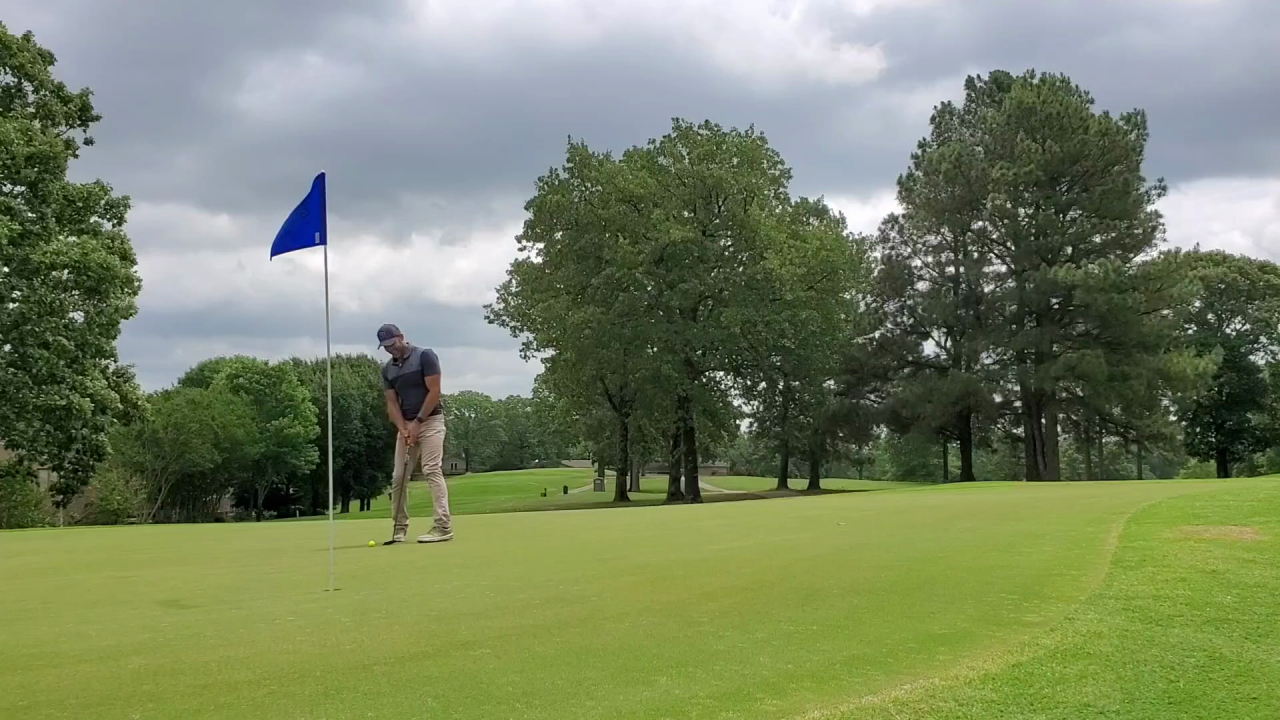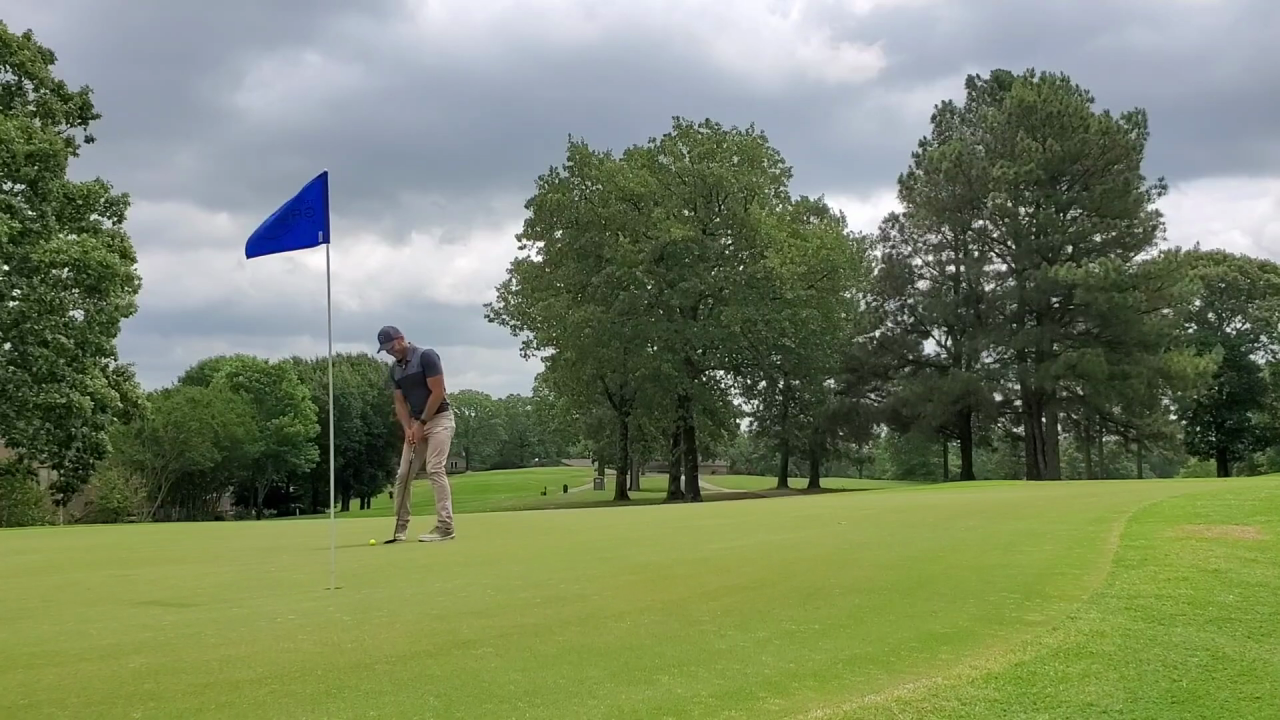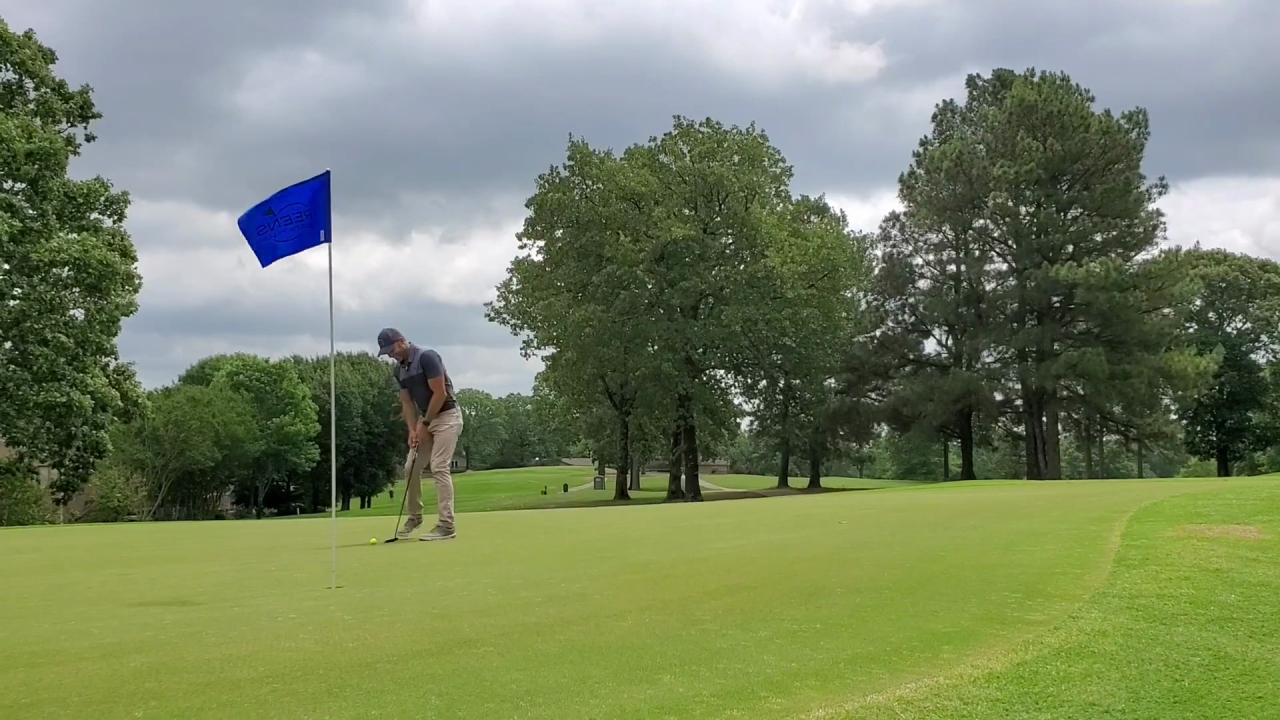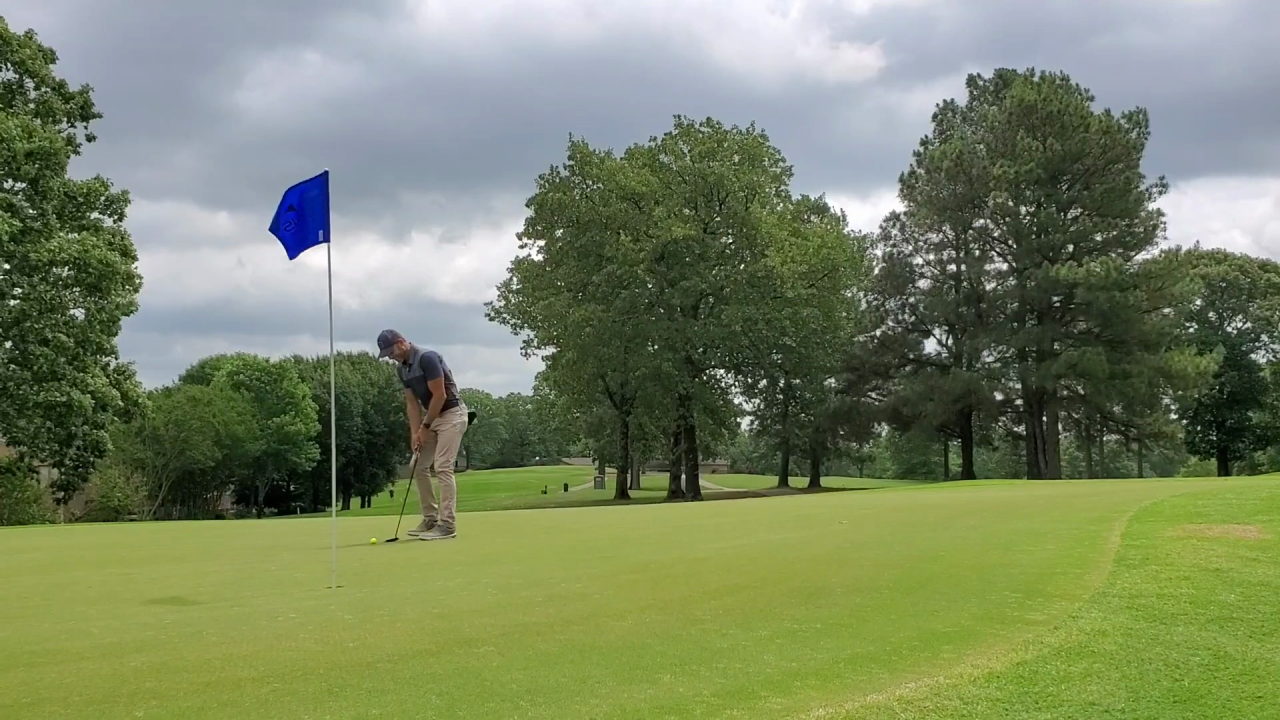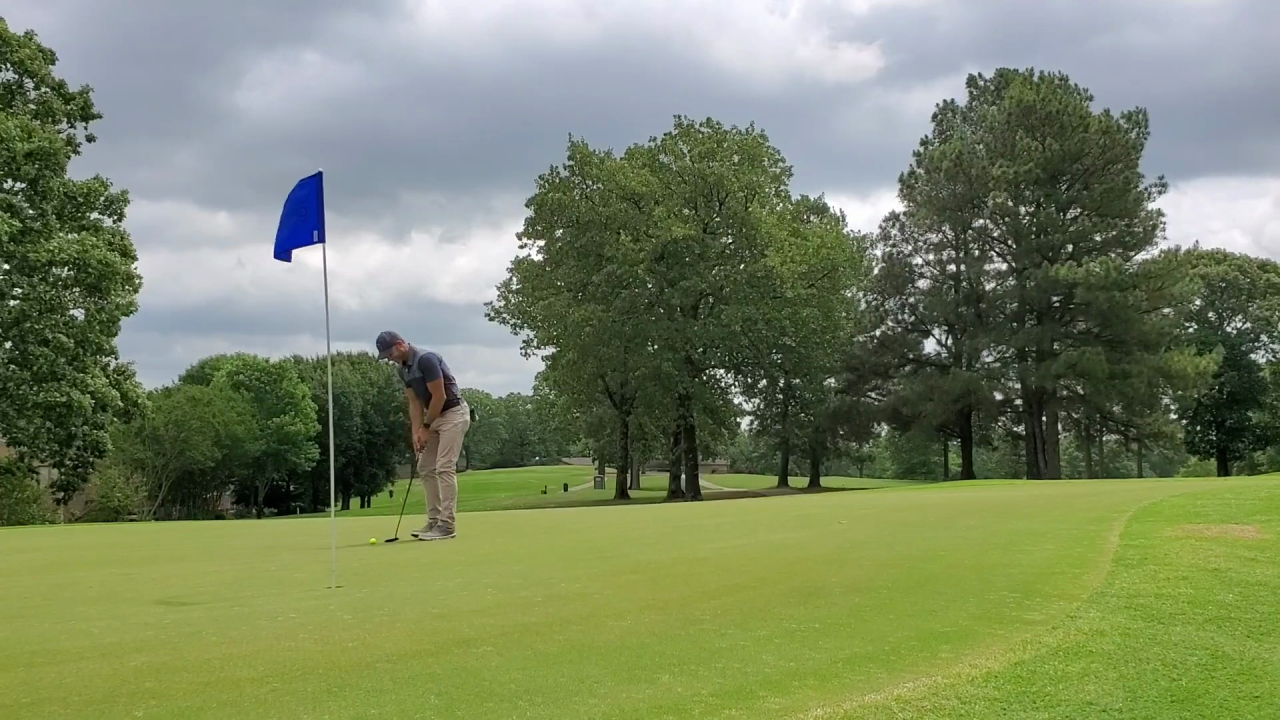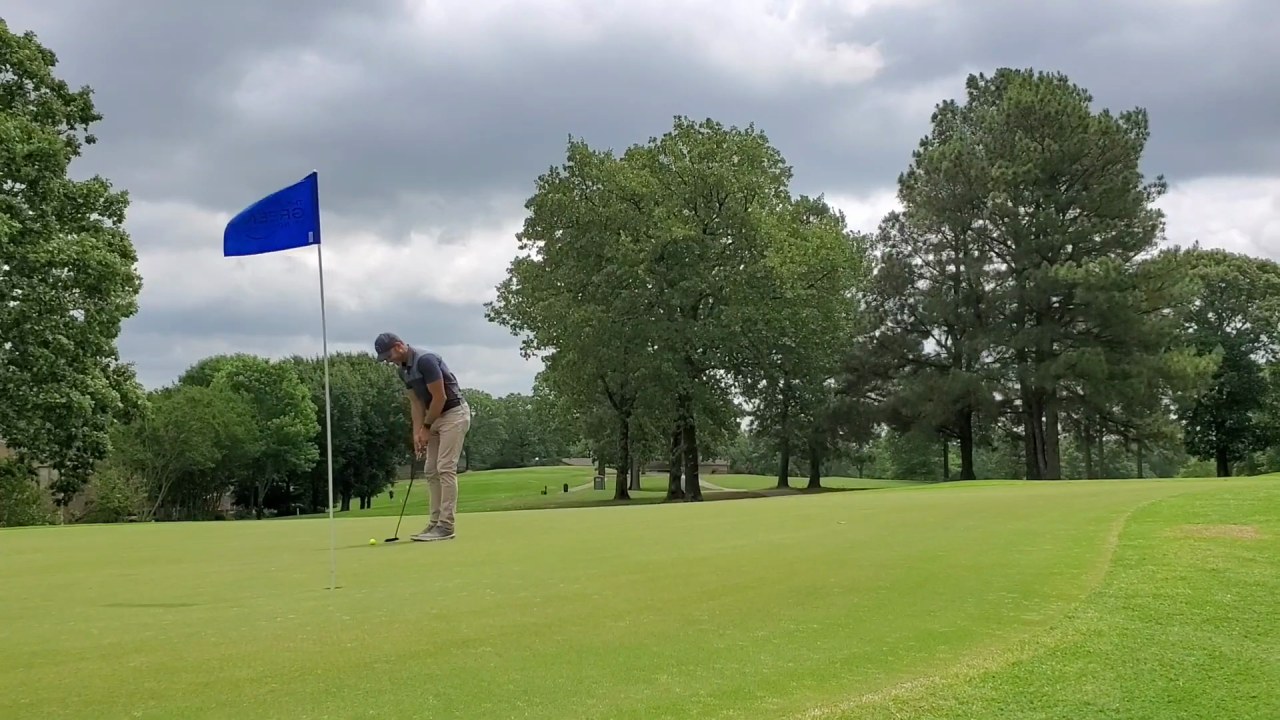
dt=0.1s
person 1, frame 1
left shoulder: (425, 355)
right shoulder: (388, 369)
left elbow: (435, 391)
right elbow: (391, 403)
left wrist: (418, 422)
right wrist: (402, 429)
left hip: (431, 421)
right hip: (407, 425)
left knee: (431, 469)
right knee: (399, 477)
left ankle: (443, 526)
right ankle: (400, 527)
person 1, frame 2
left shoulder: (426, 356)
right shoulder: (394, 369)
left elbow: (438, 392)
right elbow: (400, 403)
left wrist: (422, 423)
right wrist: (408, 428)
left hip: (439, 419)
right hip: (414, 425)
left knee: (435, 469)
right knee: (404, 474)
left ankle: (446, 526)
right ankle: (402, 523)
person 1, frame 3
left shoulder: (427, 357)
right shoulder: (399, 369)
left elbow: (440, 394)
right elbow: (408, 403)
left wrist: (424, 424)
right wrist: (412, 430)
left hip: (447, 417)
right hip: (427, 419)
left knee: (439, 467)
right knee: (412, 469)
left ankle: (447, 525)
right ankle: (414, 517)
person 1, frame 4
left shoulder: (427, 358)
right shoulder: (402, 369)
left elbow: (440, 395)
right elbow: (412, 402)
left wrist: (425, 427)
right wrist: (414, 431)
left hip: (452, 415)
right hip: (431, 419)
left knee: (442, 467)
right knee: (418, 467)
left ankle: (447, 524)
right ankle: (431, 517)
person 1, frame 5
left shoulder: (426, 359)
right shoulder: (403, 369)
left elbow: (439, 397)
right elbow: (414, 402)
left wrist: (425, 427)
right wrist: (416, 432)
left hip: (453, 414)
right hip: (435, 417)
left knee: (445, 467)
right knee: (425, 468)
left ankle: (447, 525)
right ankle: (435, 520)
person 1, frame 6
left shoulder: (425, 360)
right shoulder: (403, 370)
left elbow: (440, 397)
right elbow: (416, 403)
left wrist: (426, 427)
right wrist: (417, 432)
left hip: (454, 414)
right hip: (436, 417)
left knee: (445, 468)
right knee: (431, 471)
left ankle: (447, 526)
right ankle: (436, 522)
